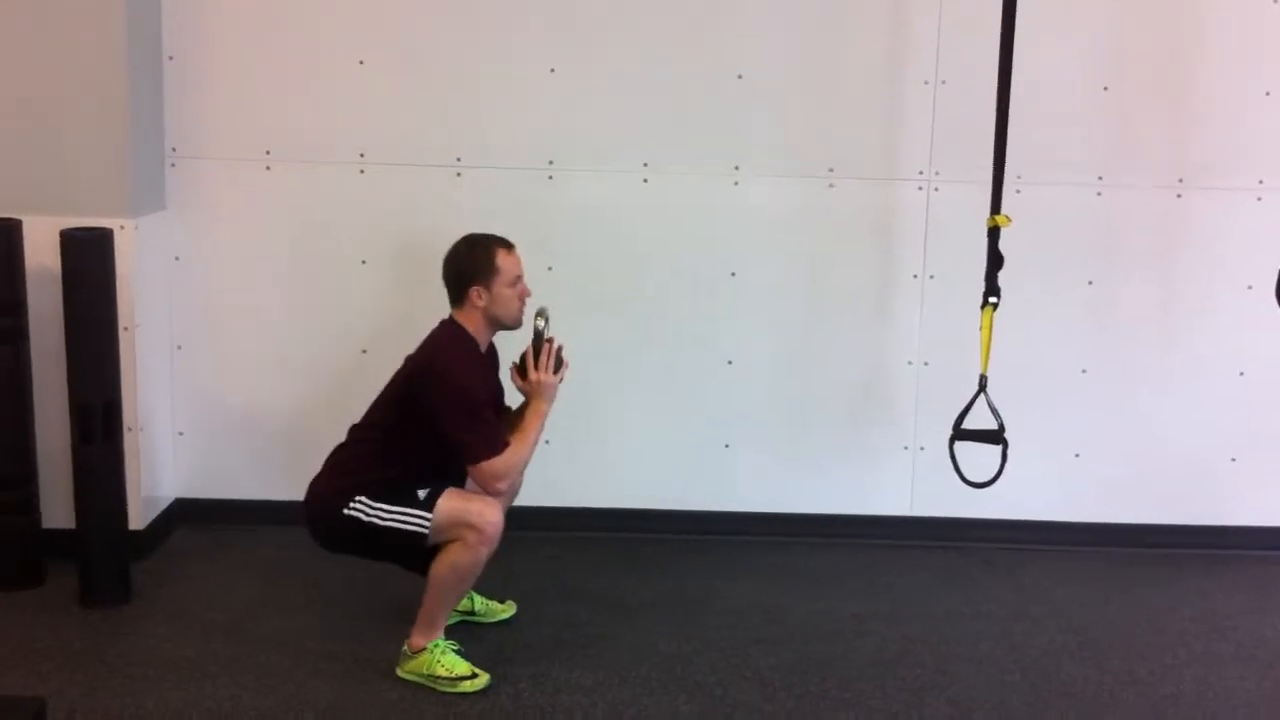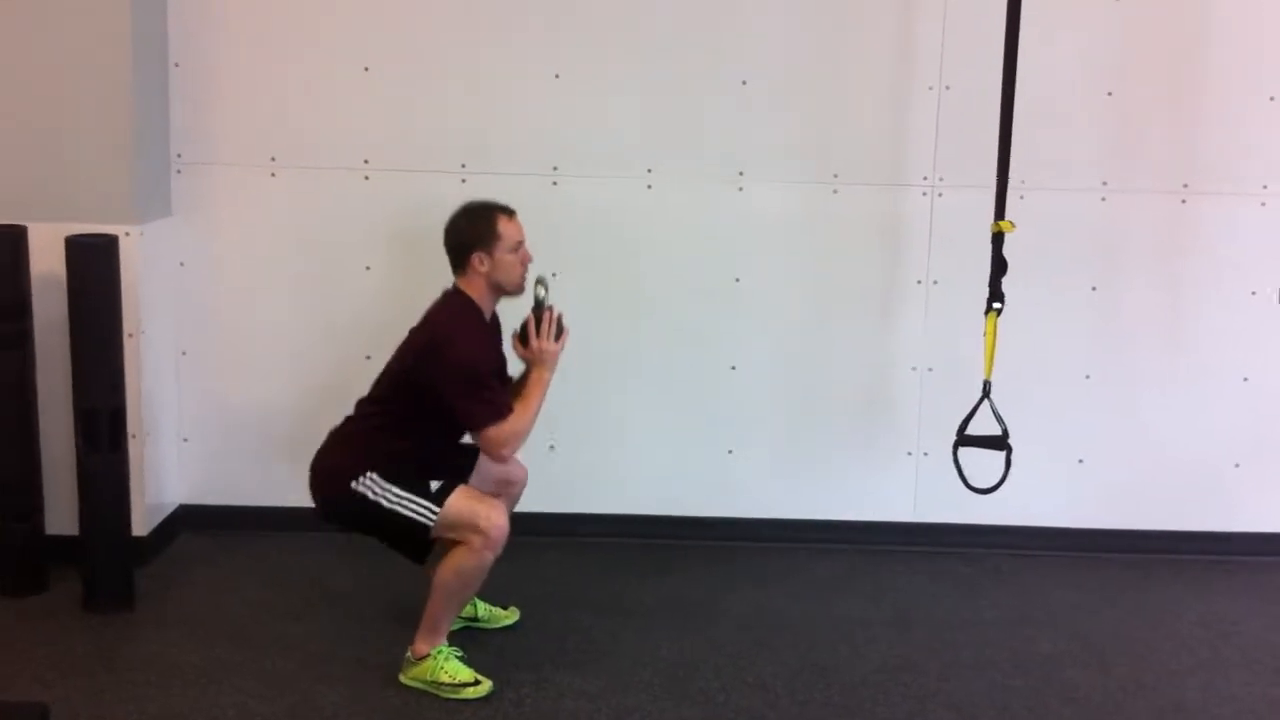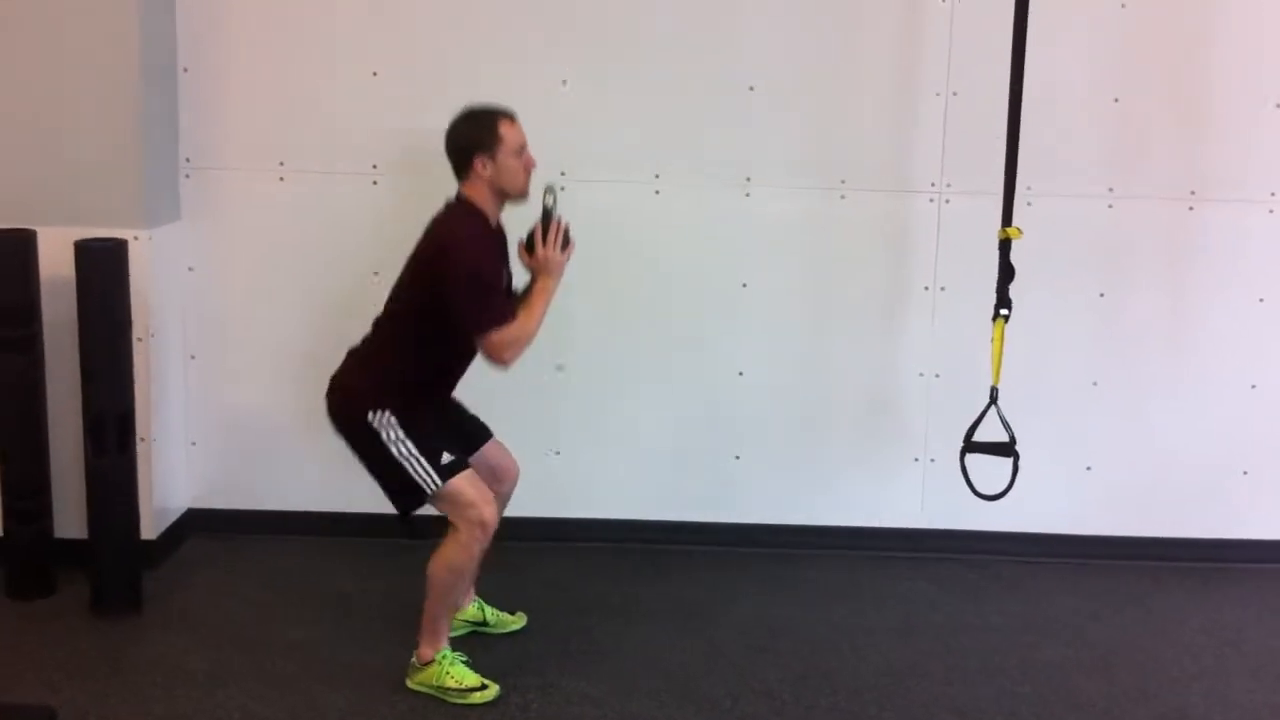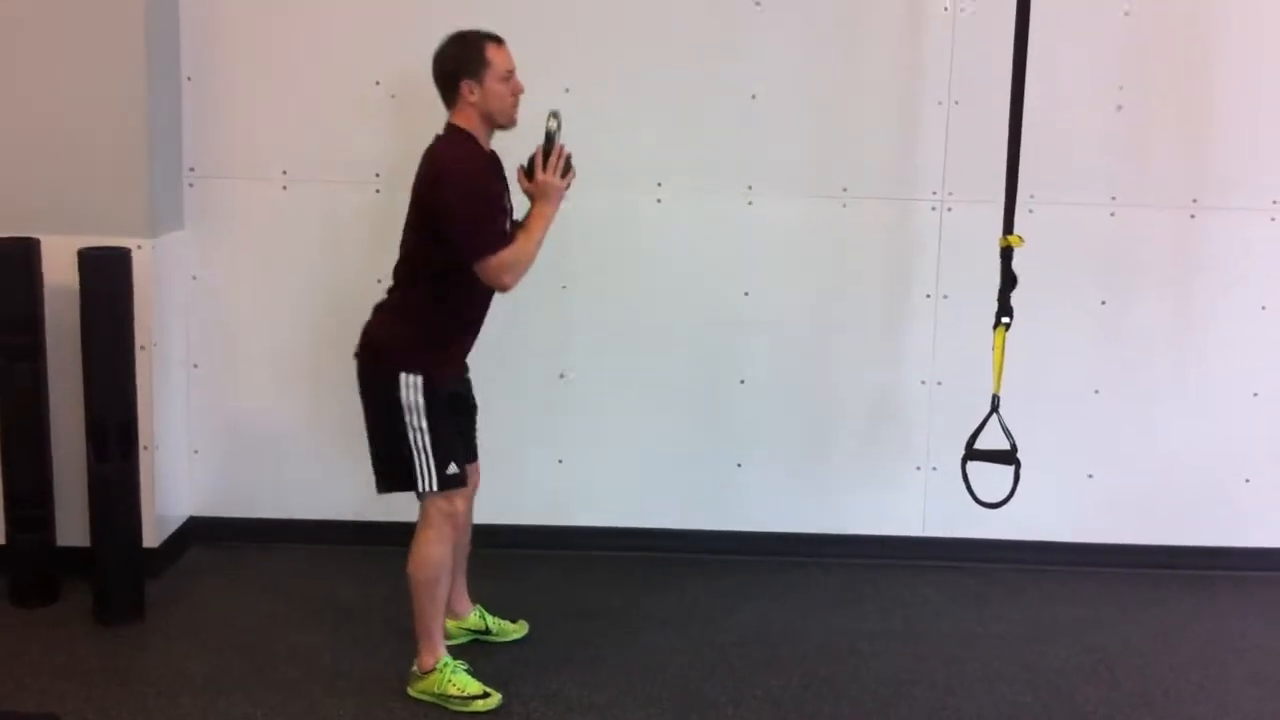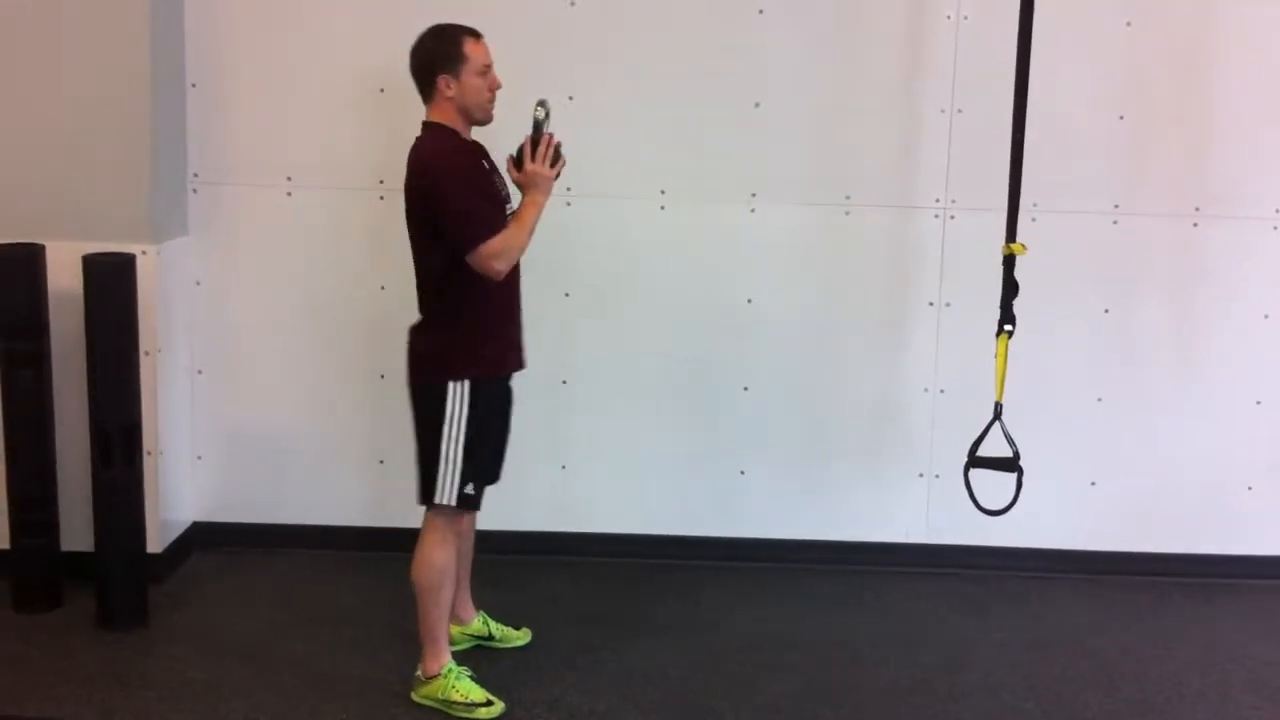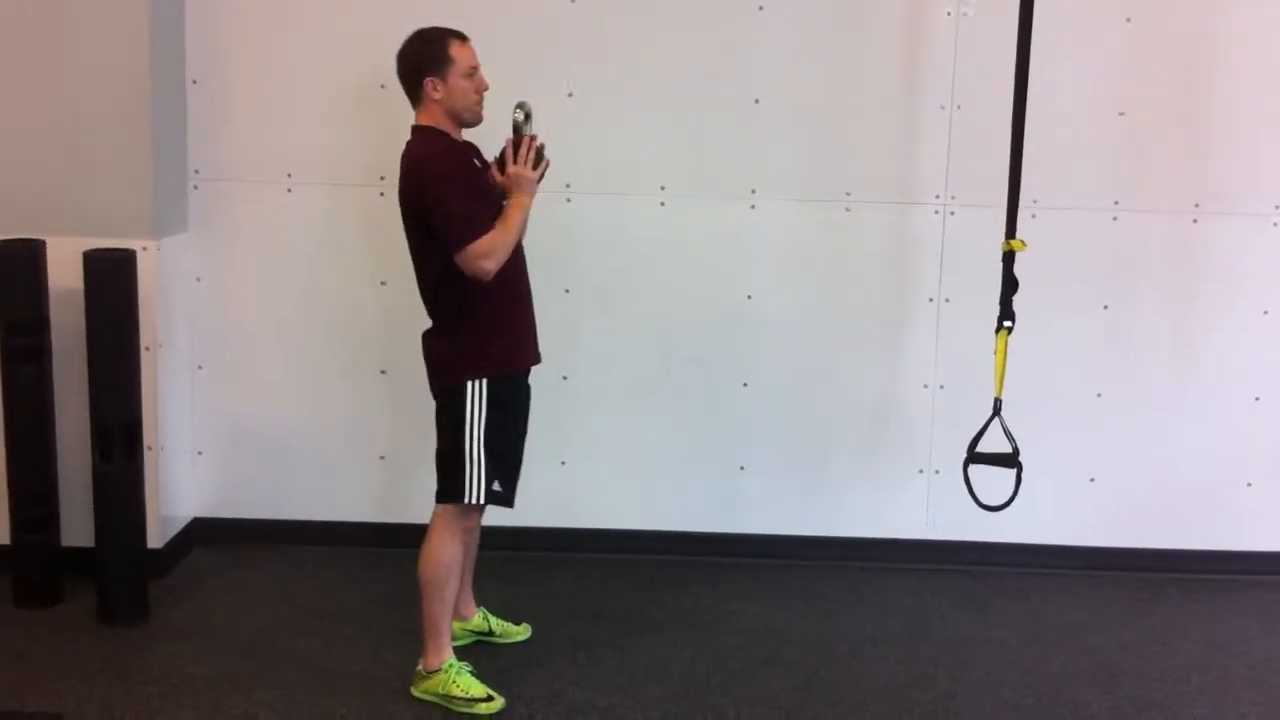
dt=0.3s
person 1, frame 1
left shoulder: (472, 347)
right shoulder: (451, 366)
left elbow: (497, 443)
right elbow: (496, 478)
left wrist: (530, 399)
right wrist: (542, 402)
left hip: (387, 477)
right hip: (345, 503)
left knee: (508, 479)
right knee: (484, 519)
left ankle: (450, 594)
right ankle: (421, 648)
person 1, frame 2
left shoulder: (476, 319)
right shoulder: (456, 337)
left elbow: (499, 414)
right elbow: (501, 442)
left wrist: (533, 368)
right wrist: (544, 369)
left hip: (399, 454)
right hip: (353, 475)
left knee: (510, 479)
right knee: (489, 525)
left ankle: (454, 599)
right ankle: (425, 654)
person 1, frame 3
left shoulder: (481, 226)
right shoulder: (463, 239)
left elbow: (496, 322)
right elbow: (502, 348)
left wrist: (537, 275)
right wrist: (548, 279)
left hip: (417, 391)
right hip: (377, 401)
left knee: (501, 473)
right knee: (473, 512)
left ankle: (462, 605)
right ankle: (429, 659)
person 1, frame 4
left shoulder: (476, 157)
right shoulder: (458, 164)
left elbow: (495, 255)
right elbow: (503, 271)
left wrist: (537, 203)
right wrist: (547, 205)
left hip: (436, 356)
right hip: (406, 362)
left knee: (463, 489)
right knee: (444, 509)
left ankle: (458, 613)
person 1, frame 5
left shoulder: (460, 151)
right shoulder: (441, 157)
left elbow: (492, 243)
right elbow: (494, 258)
left wrist: (524, 188)
right wrist: (537, 193)
left hip: (479, 357)
right hip: (456, 364)
left knee: (465, 503)
right knee: (446, 510)
left ankle: (462, 618)
person 1, frame 6
left shoulder: (456, 153)
right shoulder: (432, 161)
left elbow: (489, 238)
right elbow: (483, 259)
left wrist: (512, 189)
right wrist: (523, 194)
left hip: (495, 355)
right hip: (474, 362)
left knee: (473, 500)
right knee: (457, 506)
left ankle: (464, 613)
right ankle: (436, 665)
